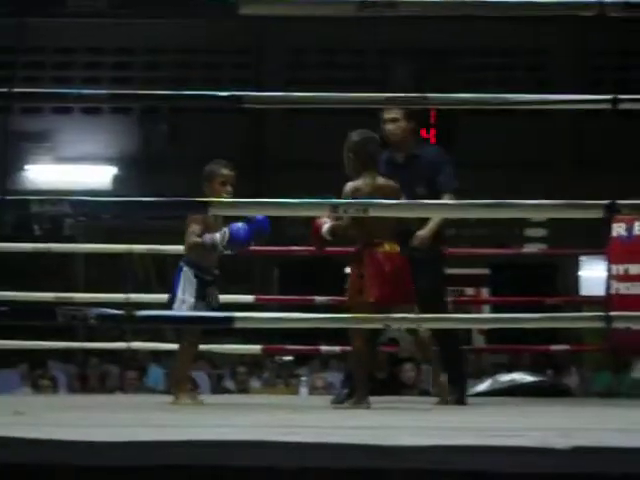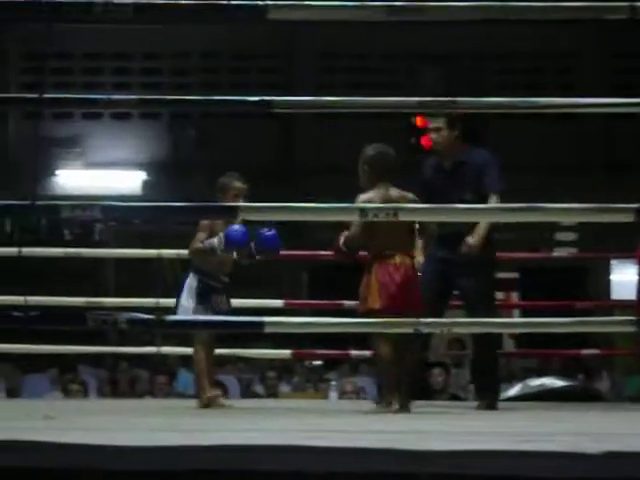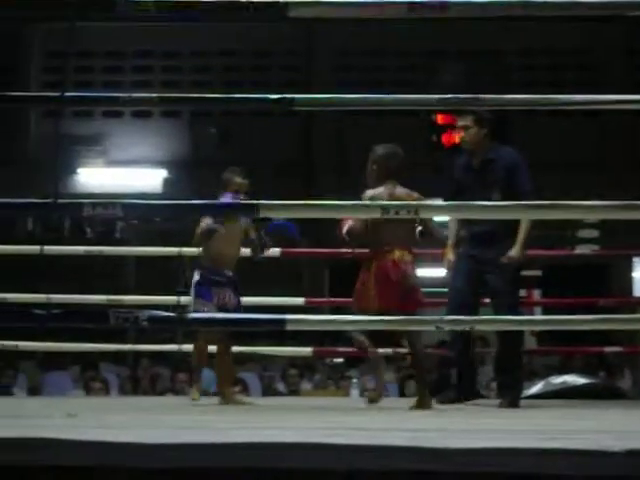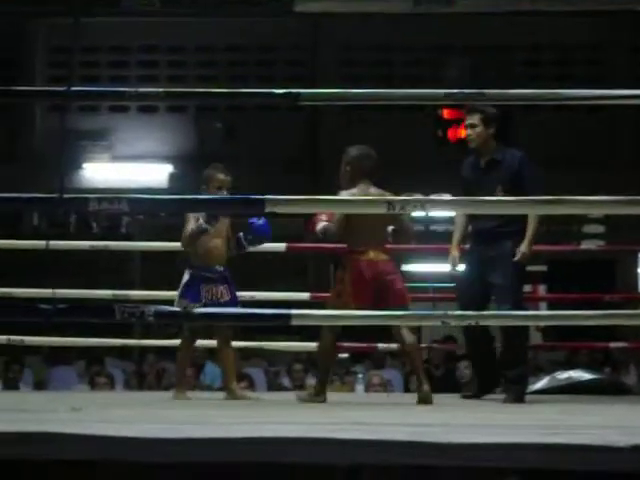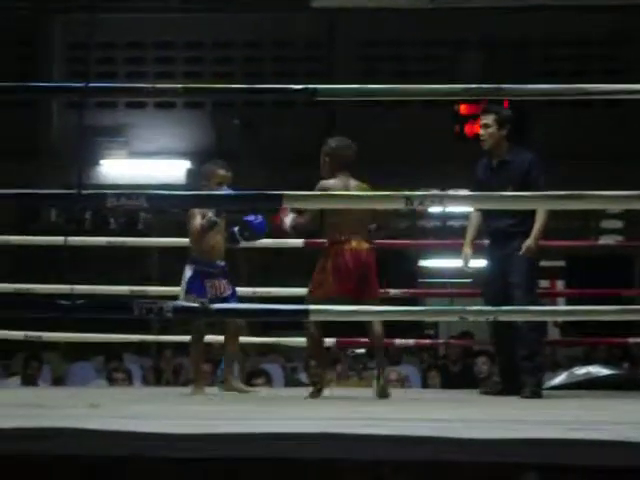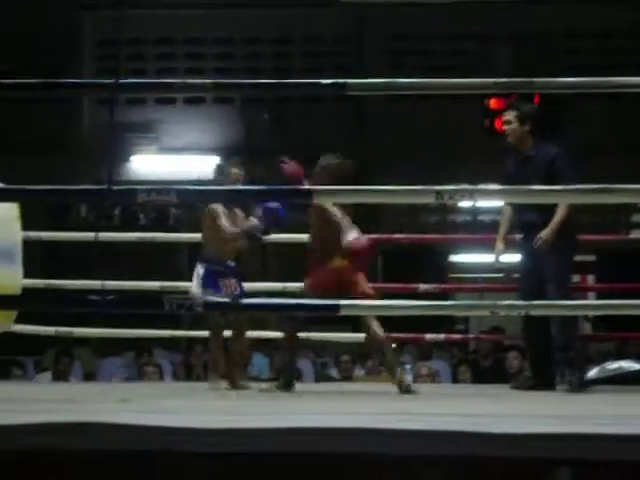
dt=0.2s
person 1, frame 1
left shoulder: (433, 156)
right shoulder: (382, 161)
left elbow: (448, 200)
left wrist: (429, 230)
left hip: (425, 247)
left knee: (435, 315)
left ankle: (456, 385)
person 1, frame 2
left shoulder: (481, 160)
right shoulder: (430, 167)
left elbow: (494, 201)
left wrist: (478, 235)
right wrist: (420, 250)
left hip: (473, 252)
right hip: (439, 251)
left knee: (481, 321)
right knee: (422, 317)
left ankle: (487, 393)
person 1, frame 3
left shoulder: (510, 159)
right shoulder: (461, 165)
left elbow: (527, 204)
left wrist: (519, 245)
right wrist: (450, 248)
left hip: (502, 249)
right hip: (471, 249)
left knee: (506, 318)
right knee: (458, 313)
left ankle: (509, 390)
right ankle: (464, 385)
person 1, frame 4
left shoulder: (515, 160)
right shoulder: (469, 166)
left wrist: (527, 242)
right wrist: (455, 245)
left hip: (507, 247)
right hip: (478, 247)
left knee: (509, 313)
right knee: (469, 311)
left ankle: (515, 385)
right ankle: (486, 378)
person 1, frame 5
left shoulder: (526, 161)
right shoulder: (483, 167)
left elbow: (542, 203)
left wrist: (534, 238)
right wrist: (468, 243)
left hip: (521, 247)
right hip: (496, 247)
left knee: (525, 307)
right knee: (497, 312)
left ankle: (531, 378)
right ankle: (510, 378)
person 1, frame 6
left shoulder: (551, 154)
right shoulder: (513, 162)
left wrist: (551, 230)
right wrist: (500, 238)
left hip: (555, 239)
right hip: (529, 241)
left knee: (559, 298)
right knee: (531, 305)
left ankle: (574, 368)
right ankle: (541, 373)
person 2, frame 1
left shoulder: (352, 188)
right shoulder: (394, 188)
left elbow: (344, 228)
left wrist: (326, 229)
left hip: (369, 258)
right hip: (395, 257)
left knee: (359, 327)
left ankle: (361, 394)
person 2, frame 2
left shoulder: (365, 199)
right shoulder: (409, 199)
left elbow: (356, 238)
left wrist: (343, 242)
left hip: (380, 269)
right hip: (407, 268)
left knee: (380, 335)
right knee: (402, 335)
left ankle: (390, 397)
right ankle: (404, 396)
person 2, frame 3
left shoulder: (371, 195)
right shoulder: (414, 198)
left elbow: (360, 232)
right elbow: (434, 232)
left wrist: (347, 228)
left hip: (380, 265)
right hip: (406, 265)
right knee: (412, 330)
left ankle: (381, 373)
right ankle: (425, 394)
person 2, frame 4
left shoulder: (345, 196)
right shoulder: (387, 198)
left elbow: (335, 233)
right elbow: (406, 232)
left wrist: (322, 225)
left hip: (356, 265)
right hip: (383, 264)
left knee: (330, 324)
right knee: (399, 325)
left ankle: (320, 389)
right ankle: (423, 384)
person 2, frame 5
left shoulder: (325, 187)
right shoulder: (364, 189)
left elbow: (306, 223)
right elbow: (375, 223)
left wrist: (288, 221)
left hip: (339, 253)
right hip: (364, 252)
left ankle: (319, 375)
right ankle: (381, 379)
person 2, frame 6
left shoulder: (321, 203)
right shoulder: (325, 199)
left elbow: (341, 219)
left wrist: (351, 237)
right wrist: (298, 178)
left hip: (327, 270)
right hip: (346, 269)
right knee: (369, 321)
left ankle: (287, 379)
right ankle: (397, 377)
person 3, frame 1
left shoulder: (220, 213)
right shoulder: (200, 212)
left elbow: (224, 243)
right elbow: (190, 242)
left wrist: (249, 232)
right wrist: (219, 239)
left hip: (209, 277)
right hip: (192, 275)
left knee: (196, 334)
right knee: (190, 333)
left ankle: (182, 386)
right ankle: (180, 389)
person 3, frame 2
left shoulder: (236, 224)
right shoulder: (210, 221)
left elbow: (239, 255)
right elbow: (194, 250)
right wrist: (217, 244)
left hip: (220, 287)
right hip: (201, 283)
left knee: (211, 340)
right knee: (202, 338)
left ankle: (207, 393)
right ankle: (205, 391)
person 3, frame 3
left shoulder: (244, 222)
right shoulder: (212, 214)
left elbow: (257, 250)
right elbow: (198, 239)
right wrist: (215, 222)
left hip: (229, 282)
right hip: (207, 279)
left knee: (225, 338)
right knee: (206, 332)
left ankle: (227, 391)
right ankle: (195, 384)
person 3, frame 4
left shoulder: (224, 217)
right shoulder: (195, 213)
right elbow: (186, 243)
left wrist: (246, 237)
right wrist: (204, 223)
left hip: (221, 279)
right hip: (197, 278)
left knee: (225, 334)
right knee: (190, 334)
left ankle: (231, 386)
right ankle: (180, 387)
person 3, frame 5
left shoulder: (221, 212)
right shoulder: (198, 209)
right elbow: (195, 237)
left wrist: (240, 233)
right wrist: (212, 217)
left hip: (220, 273)
right hip: (199, 273)
left knee: (234, 325)
right knee: (198, 329)
left ankle: (228, 377)
right ankle: (198, 382)
person 3, frame 6
left shoulder: (238, 213)
right shoulder: (215, 209)
left elbow: (241, 245)
right elbow: (228, 235)
left wrist: (255, 224)
right wrist: (254, 225)
left hip: (230, 272)
right hip: (210, 272)
left knee: (240, 325)
right knee: (217, 323)
left ankle: (236, 376)
right ankle: (215, 373)
